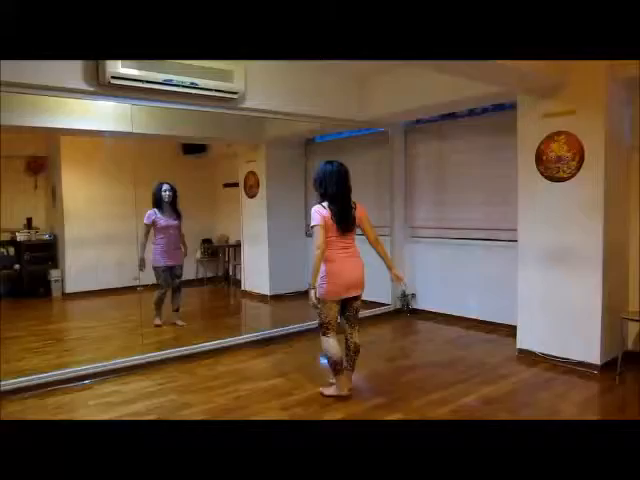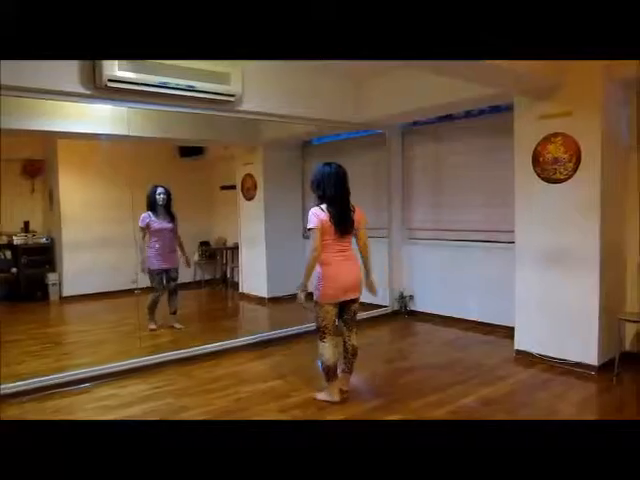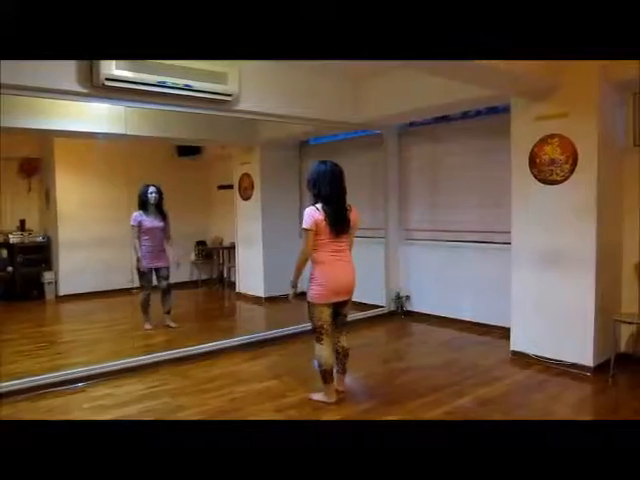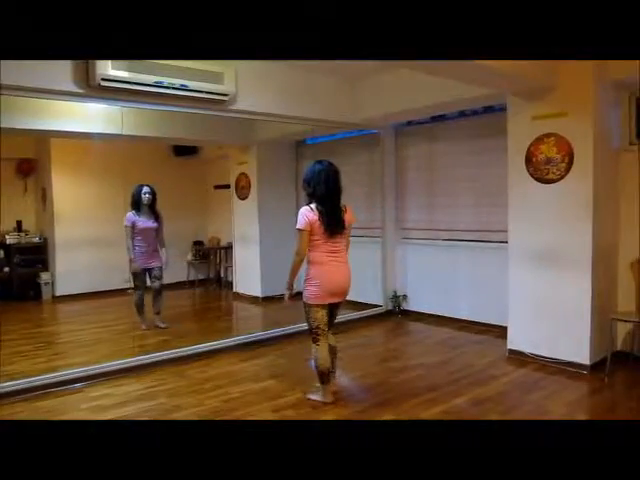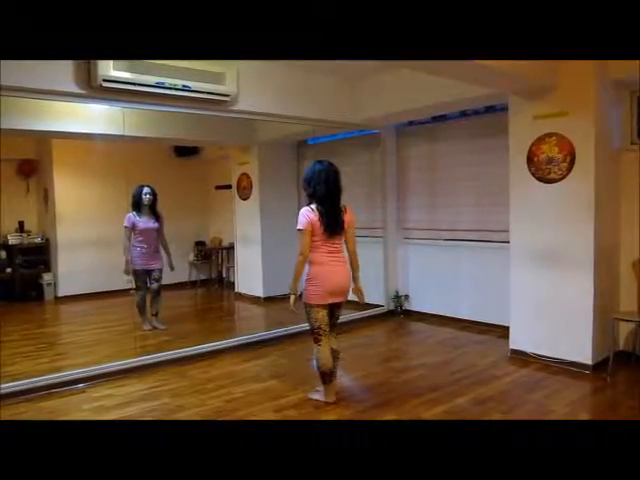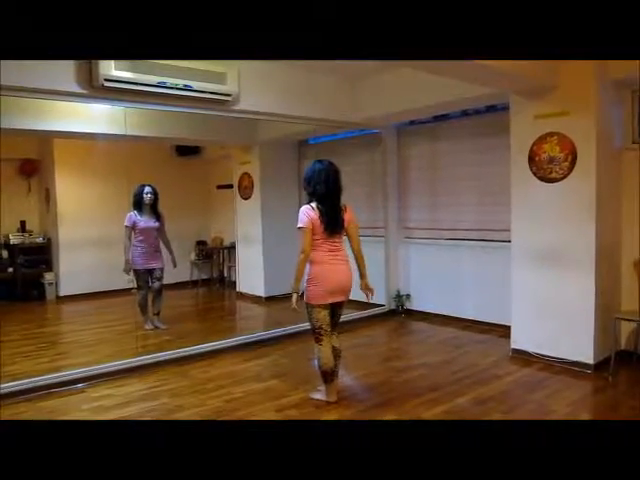
dt=0.2s
person 1, frame 1
left shoulder: (320, 210)
right shoulder: (357, 209)
left elbow: (320, 249)
right elbow: (375, 241)
left wrist: (313, 284)
right wrist: (391, 267)
left hip: (333, 276)
right hip: (355, 273)
left knee: (327, 332)
right knee: (352, 328)
left ankle: (341, 385)
right ankle: (345, 379)
person 1, frame 2
left shoulder: (317, 213)
right shoulder: (355, 212)
left elbow: (315, 253)
right elbow: (364, 247)
left wrist: (304, 285)
right wrist: (369, 276)
left hip: (330, 279)
right hip: (353, 276)
left knee: (325, 336)
right knee: (350, 331)
left ankle: (333, 390)
right ankle: (345, 383)
person 1, frame 3
left shoulder: (313, 213)
right shoulder: (350, 212)
left elbow: (306, 253)
right elbow: (348, 246)
left wrist: (294, 282)
left hip: (324, 279)
right hip: (347, 276)
left knee: (322, 337)
right knee: (339, 332)
left ankle: (329, 392)
right ankle: (340, 382)
person 1, frame 4
left shoulder: (307, 213)
right shoulder: (345, 212)
left elbow: (300, 254)
right elbow: (344, 247)
left wrist: (289, 284)
left hip: (319, 279)
right hip: (342, 276)
left knee: (318, 338)
right knee: (327, 332)
left ankle: (326, 392)
right ankle: (330, 383)
person 1, frame 5
left shoulder: (308, 213)
right shoulder: (345, 213)
left elbow: (303, 255)
right elbow: (352, 250)
left wrist: (293, 289)
right wrist: (356, 282)
left hip: (319, 280)
right hip: (342, 278)
left knee: (320, 338)
right knee: (330, 334)
left ankle: (328, 392)
right ankle: (330, 385)
person 1, frame 6
left shoulder: (308, 211)
right shoulder: (345, 211)
left elbow: (304, 253)
right elbow: (357, 248)
left wrist: (296, 288)
right wrist: (364, 278)
left hip: (320, 279)
right hip: (343, 276)
left knee: (321, 338)
right knee: (332, 333)
left ankle: (329, 392)
right ankle: (331, 384)
person 2, frame 1
left shoulder: (176, 213)
right shoulder: (152, 214)
right elbow: (145, 236)
left wrist: (185, 248)
right wrist: (141, 256)
left hip: (176, 255)
right hip: (160, 256)
left knee: (177, 286)
right knee: (163, 288)
left ankle: (176, 317)
right ankle: (158, 315)
person 2, frame 2
left shoulder: (171, 216)
right shoulder: (146, 217)
left elbow: (176, 237)
right elbow: (142, 240)
left wrist: (184, 254)
right wrist: (143, 259)
left hip: (171, 258)
right hip: (155, 259)
left knee: (173, 288)
right knee: (157, 291)
left ankle: (173, 320)
right ankle: (151, 320)
person 2, frame 3
left shoulder: (163, 215)
right shoulder: (137, 216)
left elbow: (167, 237)
right elbow: (135, 239)
left wrist: (172, 254)
right wrist: (139, 258)
left hip: (161, 257)
right hip: (145, 257)
left knee: (166, 287)
right knee: (146, 290)
left ankle: (168, 318)
right ankle: (146, 320)
person 2, frame 4
left shoulder: (157, 216)
right shoulder: (131, 216)
left elbow: (160, 238)
right elbow: (129, 240)
left wrist: (164, 256)
right wrist: (132, 260)
left hip: (154, 257)
right hip: (138, 258)
left knee: (157, 287)
right knee: (140, 290)
left ankle: (157, 318)
right ankle: (143, 320)
person 2, frame 5
left shoulder: (157, 216)
right shoulder: (131, 217)
left elbow: (162, 238)
right elbow: (127, 240)
left wrist: (169, 257)
right wrist: (127, 261)
left hip: (155, 257)
right hip: (139, 258)
left knee: (156, 289)
right knee: (141, 291)
left ankle: (154, 319)
right ankle: (144, 320)
person 2, frame 6
left shoulder: (158, 216)
right shoulder: (132, 216)
left elbow: (163, 237)
right elbow: (127, 240)
left wrist: (172, 255)
right wrist: (127, 260)
left hip: (156, 257)
right hip: (139, 258)
left knee: (158, 288)
right knee: (143, 290)
left ankle: (156, 319)
right ankle: (146, 320)
